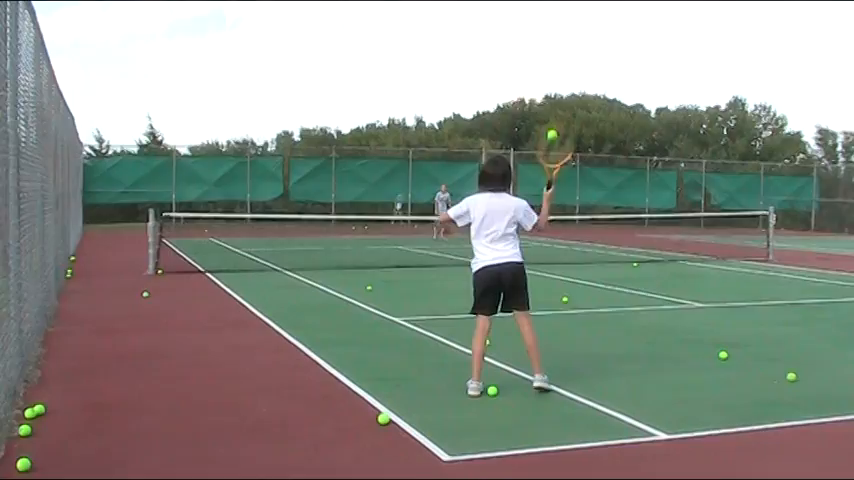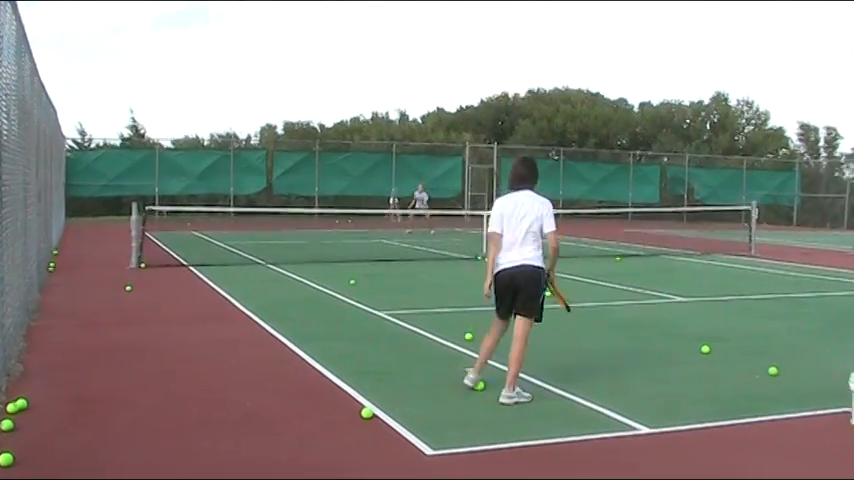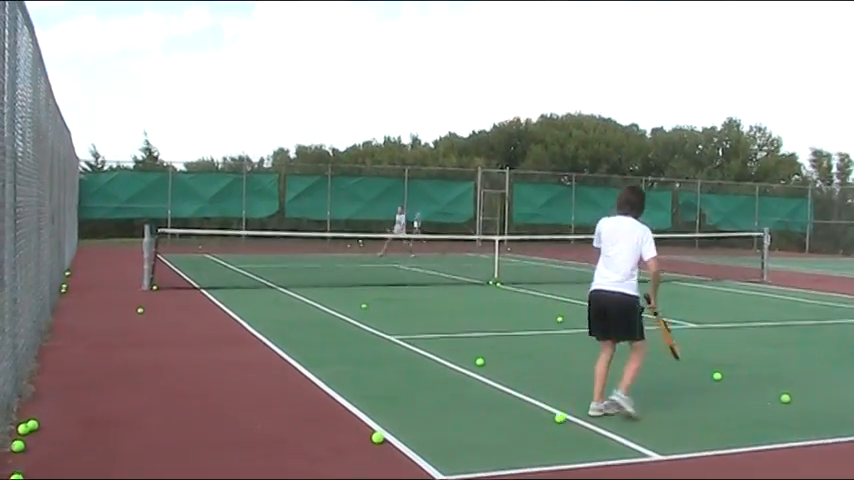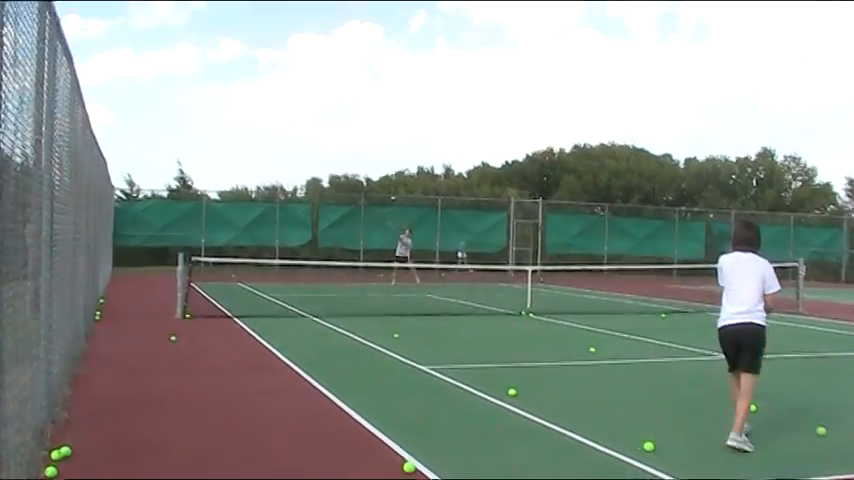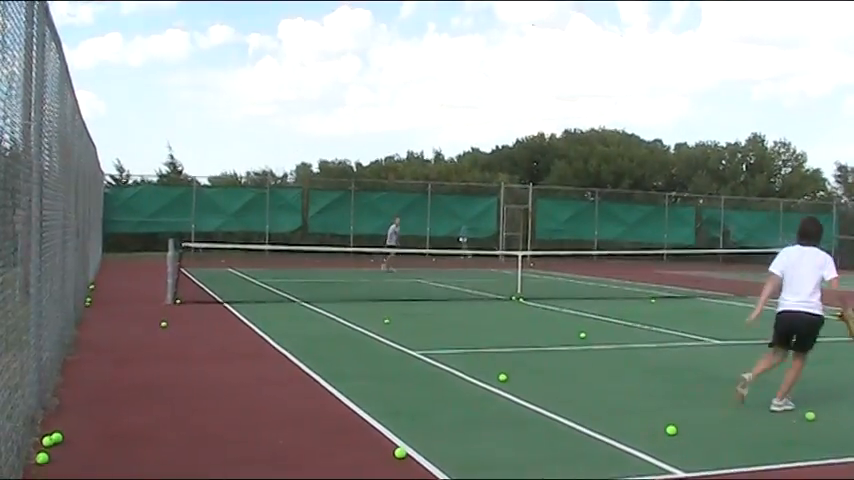
dt=0.7s
person 1, frame 1
left shoulder: (473, 202)
right shoulder: (518, 204)
left elbow: (444, 219)
right elbow: (540, 225)
left wrist: (464, 222)
right wrist: (547, 199)
left hip: (485, 269)
right hip: (513, 266)
left knee: (482, 327)
right knee: (524, 321)
left ankle: (475, 382)
right ankle: (539, 376)
person 1, frame 2
left shoulder: (501, 203)
right shoulder: (543, 204)
left elbow: (494, 241)
right elbow: (553, 244)
left wrist: (488, 276)
right wrist: (550, 271)
left hip: (504, 270)
right hip: (532, 270)
left knee: (499, 325)
right knee: (521, 332)
left ankle: (474, 373)
right ankle: (509, 390)
person 1, frame 3
left shoulder: (603, 223)
right shoulder: (642, 231)
right elbow: (653, 269)
right wrist: (653, 295)
left hip: (598, 292)
right hip: (624, 296)
left knee: (606, 349)
right knee: (638, 351)
left ankle: (598, 402)
right ankle: (622, 392)
person 1, frame 4
left shoulder: (724, 260)
right shoulder: (764, 265)
right elbow: (770, 304)
left hip: (727, 326)
right hip: (753, 326)
left knee: (735, 376)
right knee: (748, 383)
left ankle: (739, 427)
right ankle: (736, 433)
person 1, frame 5
left shoulder: (786, 252)
right shoulder: (824, 258)
left elbow: (772, 282)
right elbow: (836, 287)
left wrist: (759, 308)
right wrist: (844, 308)
left hip: (785, 312)
right hip: (811, 315)
left knee: (777, 354)
right knee: (799, 357)
left ankle: (750, 377)
right ankle: (779, 400)
